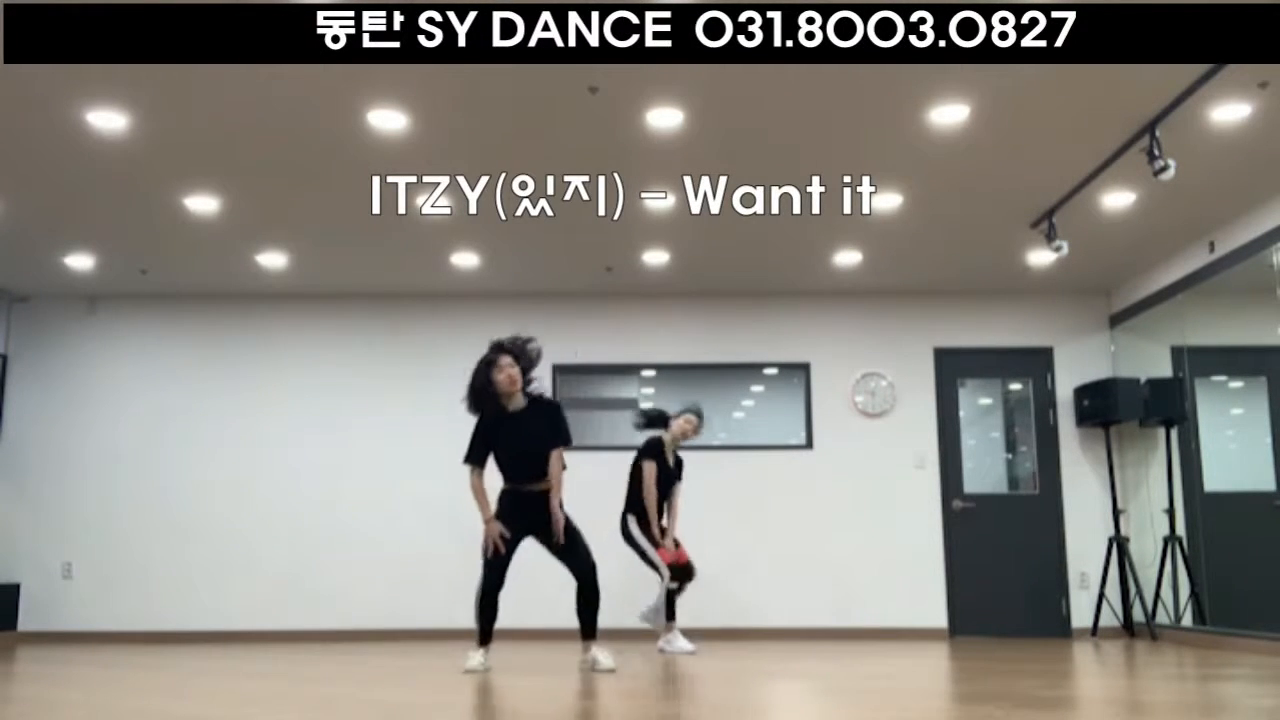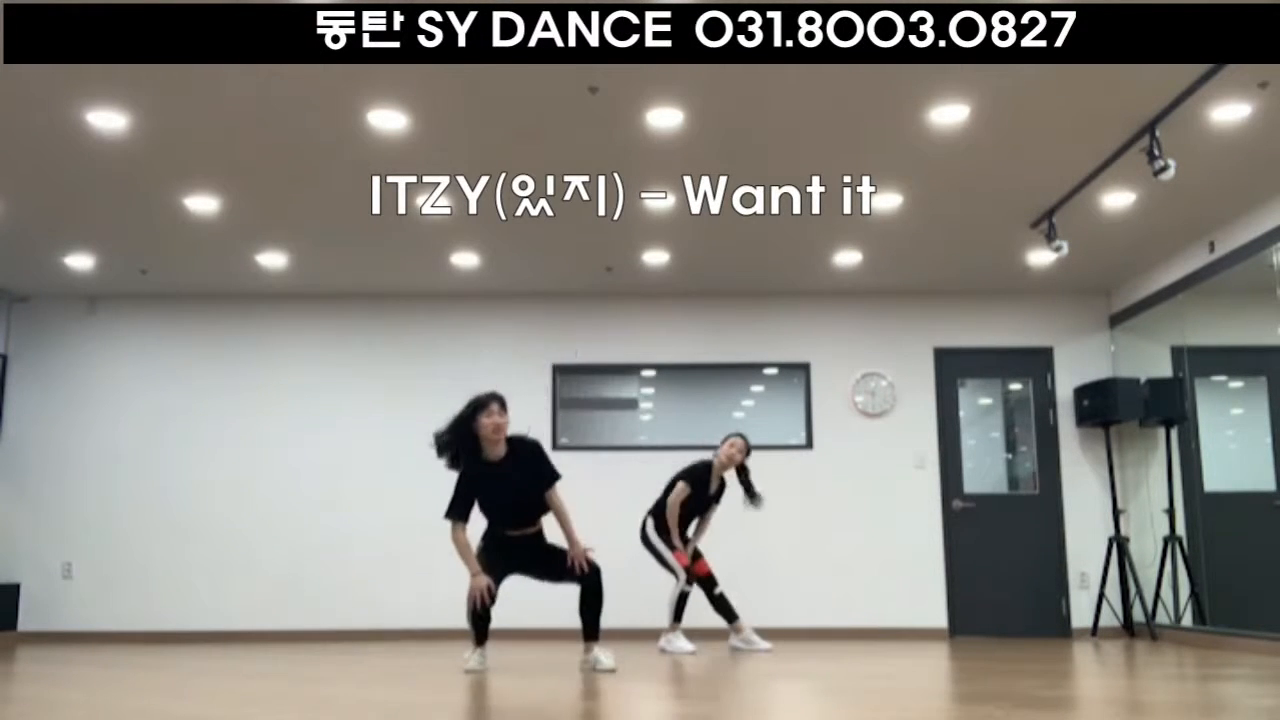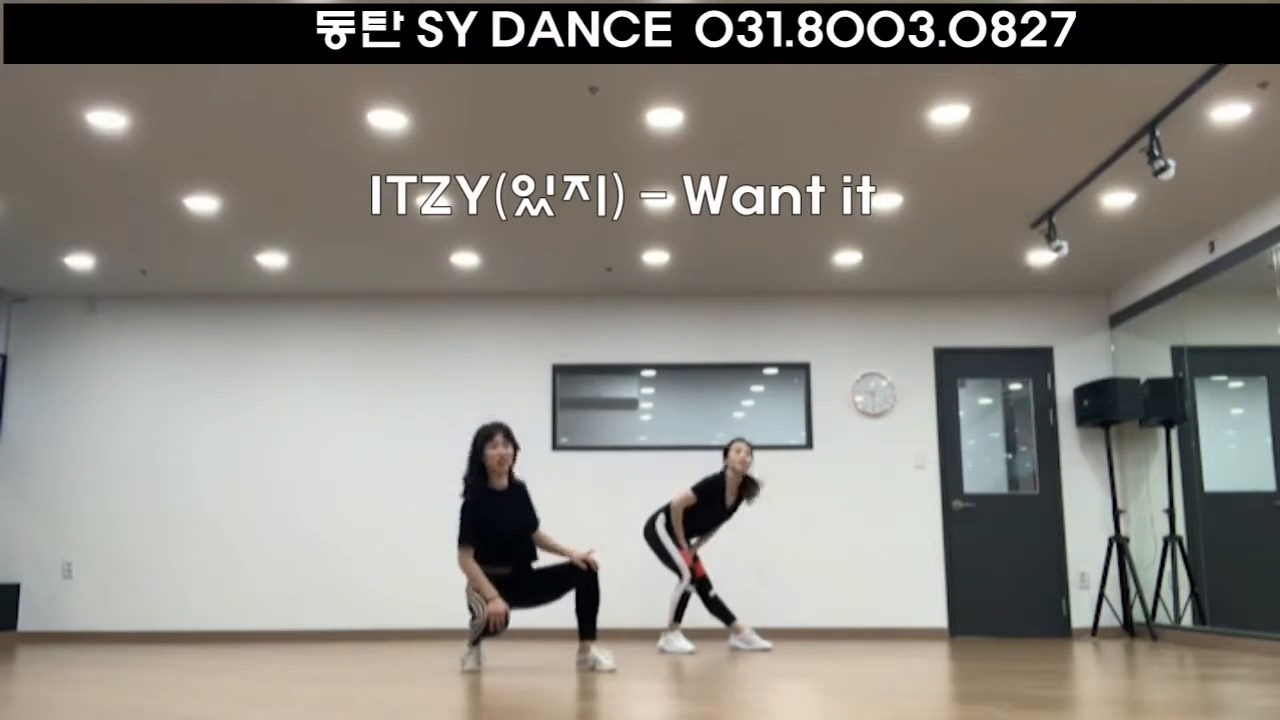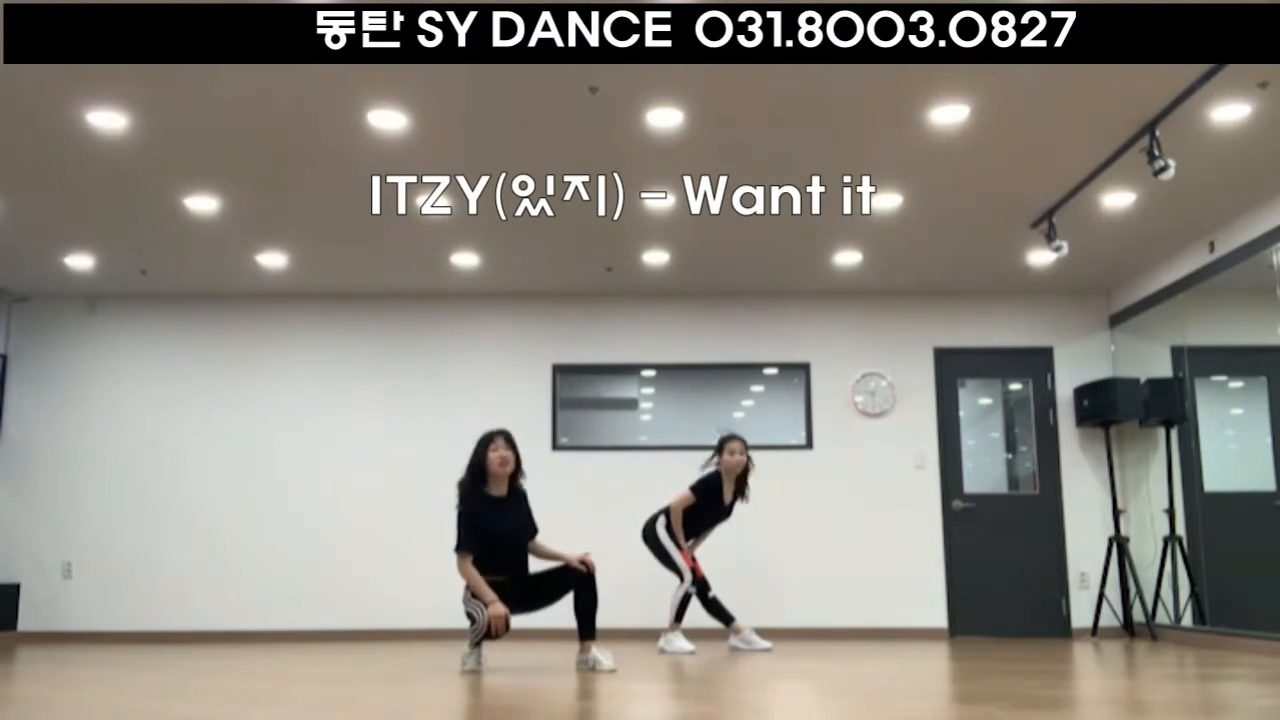
dt=0.3s
person 1, frame 1
left shoulder: (547, 410)
right shoulder: (490, 421)
left elbow: (555, 460)
right elbow: (475, 474)
left wrist: (556, 507)
right wrist: (488, 520)
left hip: (547, 504)
right hip: (512, 507)
left knee: (586, 570)
right knee: (492, 575)
left ankle: (590, 648)
right ankle: (482, 649)
person 1, frame 2
left shoulder: (528, 451)
right shoulder: (472, 472)
left elbow: (552, 497)
right elbow: (458, 530)
left wrist: (574, 541)
right wrist: (475, 573)
left hip: (534, 544)
right hip: (497, 546)
left knee: (590, 573)
right knee: (481, 593)
left ankle: (591, 650)
right ankle: (479, 649)
person 1, frame 3
left shoulder: (519, 490)
right shoulder: (475, 500)
left elbow: (534, 535)
right elbow: (465, 558)
left wrist: (570, 553)
right wrist: (492, 597)
left hip: (524, 581)
right hip: (489, 583)
left knee: (585, 570)
right knee: (494, 617)
left ankle: (587, 651)
right ankle: (473, 647)
person 1, frame 4
left shoulder: (518, 497)
right shoulder: (472, 506)
right elbow: (464, 564)
left wrist: (566, 557)
right wrist: (492, 601)
left hip: (521, 586)
right hip: (485, 590)
left knee: (581, 572)
right knee: (493, 620)
left ankle: (587, 652)
right ankle: (473, 649)
person 2, frame 1
left shoulder: (677, 461)
right shoulder: (653, 445)
left elbow: (673, 501)
right elbow: (648, 487)
left wrist: (669, 534)
right wrist: (655, 529)
left hip: (656, 525)
right hip: (635, 522)
left knee: (687, 571)
right knee: (670, 573)
left ankle: (655, 613)
right ankle: (669, 636)
person 2, frame 2
left shoulder: (720, 485)
right shoulder: (701, 470)
left elbow: (705, 520)
right elbow: (673, 502)
left wrist: (689, 547)
right wrist: (676, 541)
left hip: (675, 532)
right hip: (656, 527)
left knee: (709, 582)
right knee: (684, 575)
left ankle: (741, 634)
right ankle: (670, 636)
person 2, frame 3
left shoulder: (739, 494)
right shoulder: (714, 483)
left elbow: (713, 525)
right elbow: (676, 504)
left wrist: (692, 549)
right wrist: (682, 542)
left hip: (679, 535)
right hip: (661, 527)
left knee: (704, 586)
right knee: (688, 575)
left ankle: (740, 634)
right ankle: (670, 636)
person 2, frame 4
left shoulder: (737, 489)
right shoulder: (711, 482)
left elbow: (710, 523)
right elbow: (675, 505)
left wrist: (690, 548)
right wrist: (682, 542)
left hip: (676, 537)
right hip: (660, 529)
left knee: (702, 588)
right knee: (689, 576)
left ankle: (740, 634)
right ankle: (670, 636)
